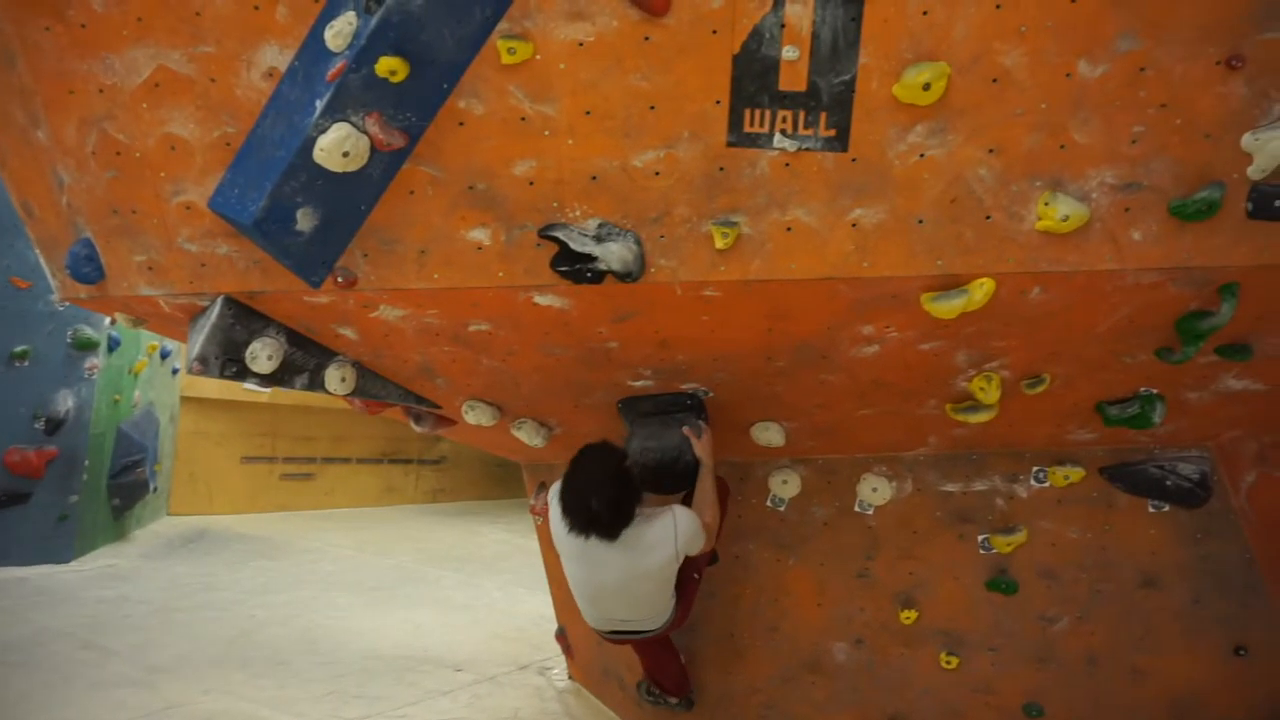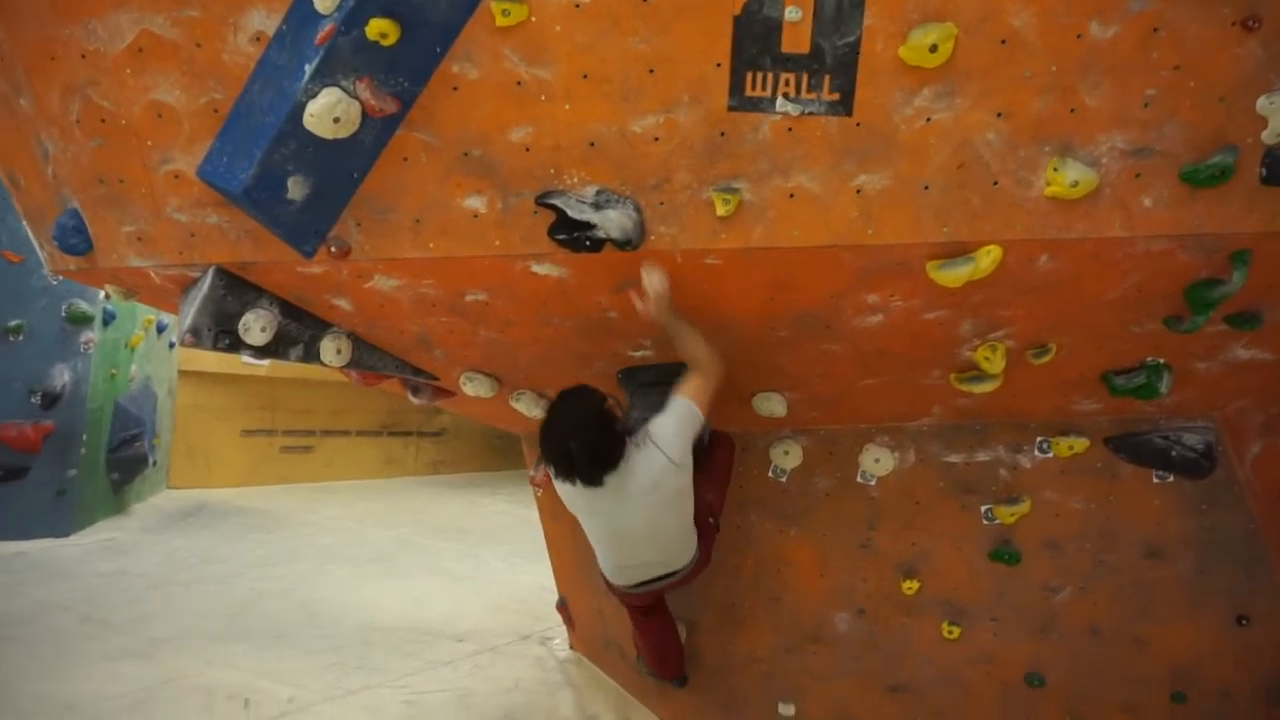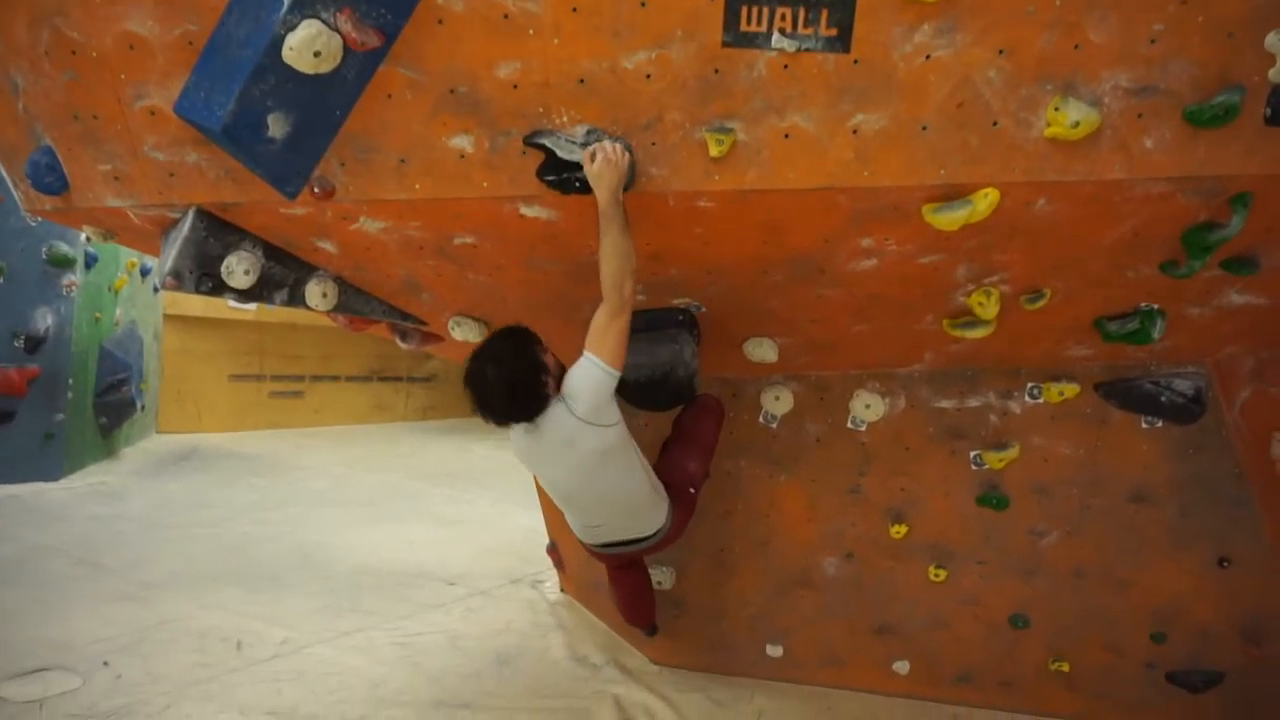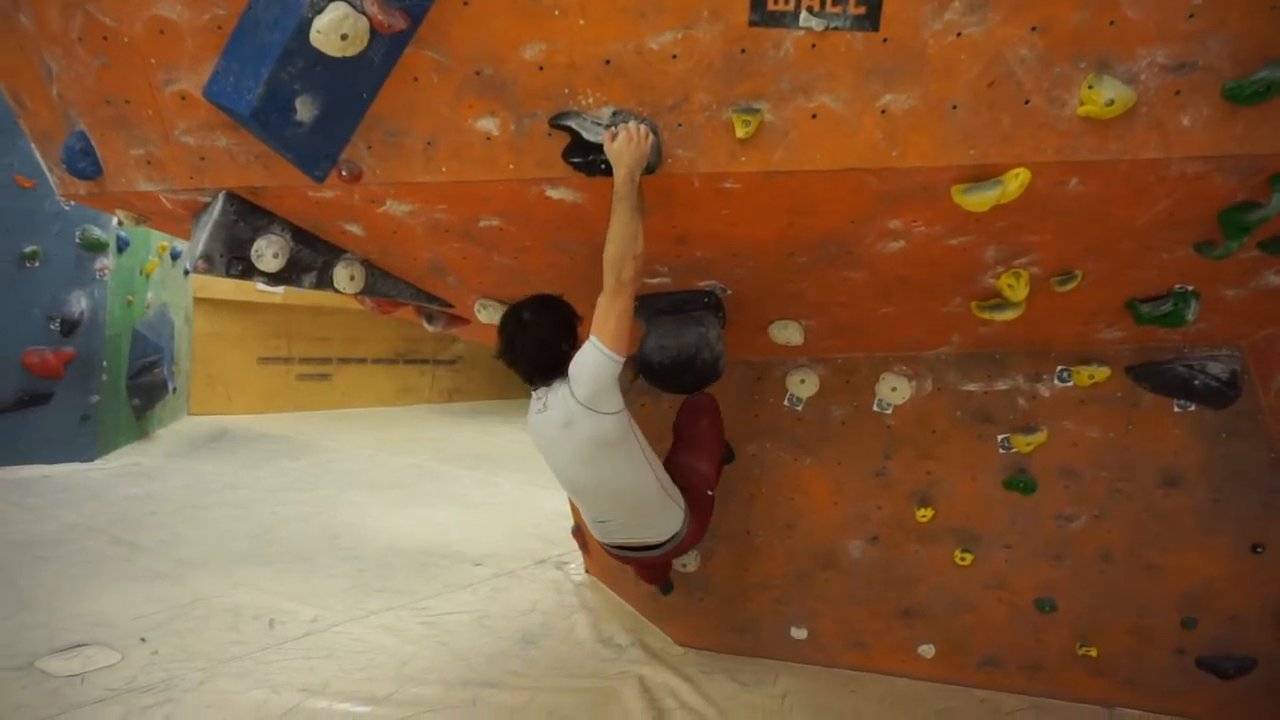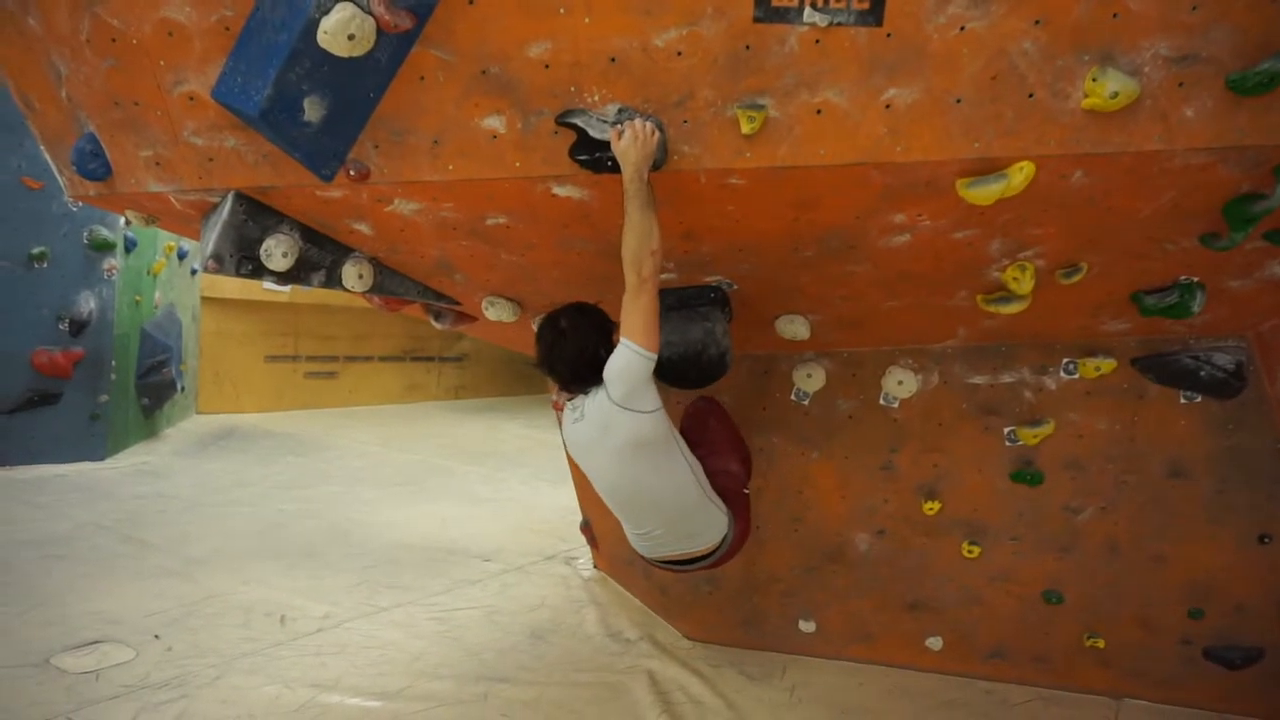
dt=0.5s
person 1, frame 1
left shoulder: (559, 503)
right shoulder: (672, 528)
right elbow: (706, 534)
right wrist: (706, 461)
left hip: (604, 627)
right hip: (662, 621)
right knee: (717, 487)
left ankle: (670, 690)
person 1, frame 2
left shoulder: (564, 479)
right shoulder: (663, 447)
right elbow: (708, 369)
right wrist: (663, 313)
left hip: (628, 586)
right hip: (686, 563)
left knee: (645, 612)
right knee: (721, 444)
left ankle: (666, 668)
person 1, frame 3
left shoulder: (518, 431)
right shoulder: (580, 403)
right elbow: (618, 297)
right wrist: (608, 192)
left hip: (600, 542)
right hip: (660, 524)
right knee: (708, 406)
left ankle: (642, 620)
right ankle: (686, 474)
person 1, frame 4
left shoulder: (539, 410)
right shoulder: (585, 388)
right elbow: (621, 280)
right wrist: (626, 173)
left hip: (620, 543)
right hip: (677, 528)
right knee: (700, 407)
left ankle: (656, 575)
right ankle: (711, 455)
person 1, frame 5
left shoulder: (571, 422)
right shoulder: (621, 387)
right elbow: (642, 274)
right wrist: (634, 171)
left hip: (658, 555)
right hip: (719, 539)
right knee: (703, 410)
right ankle: (736, 468)
